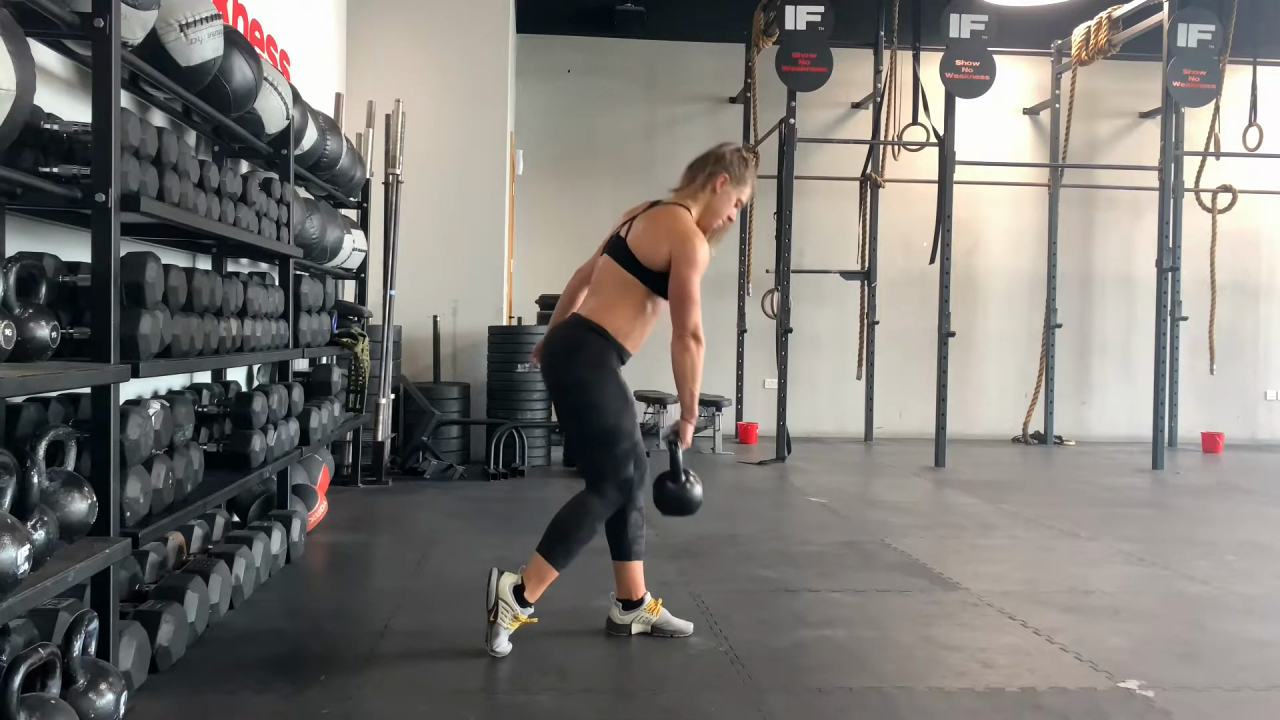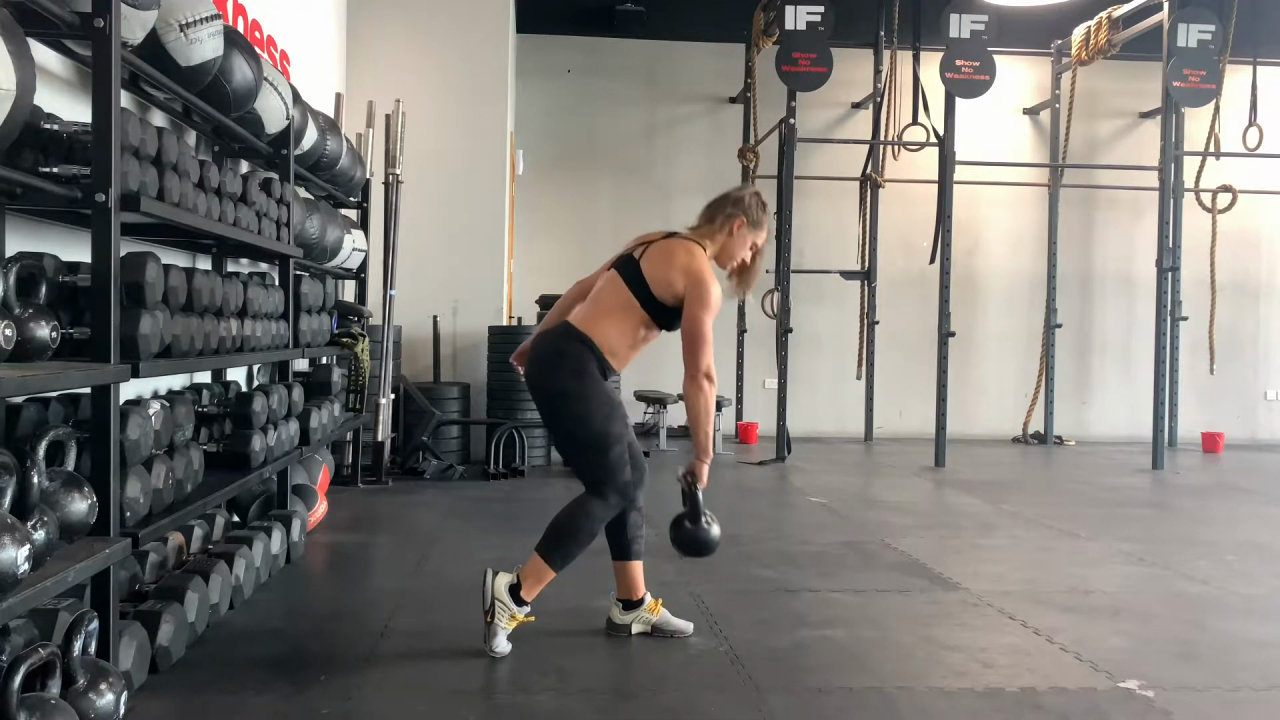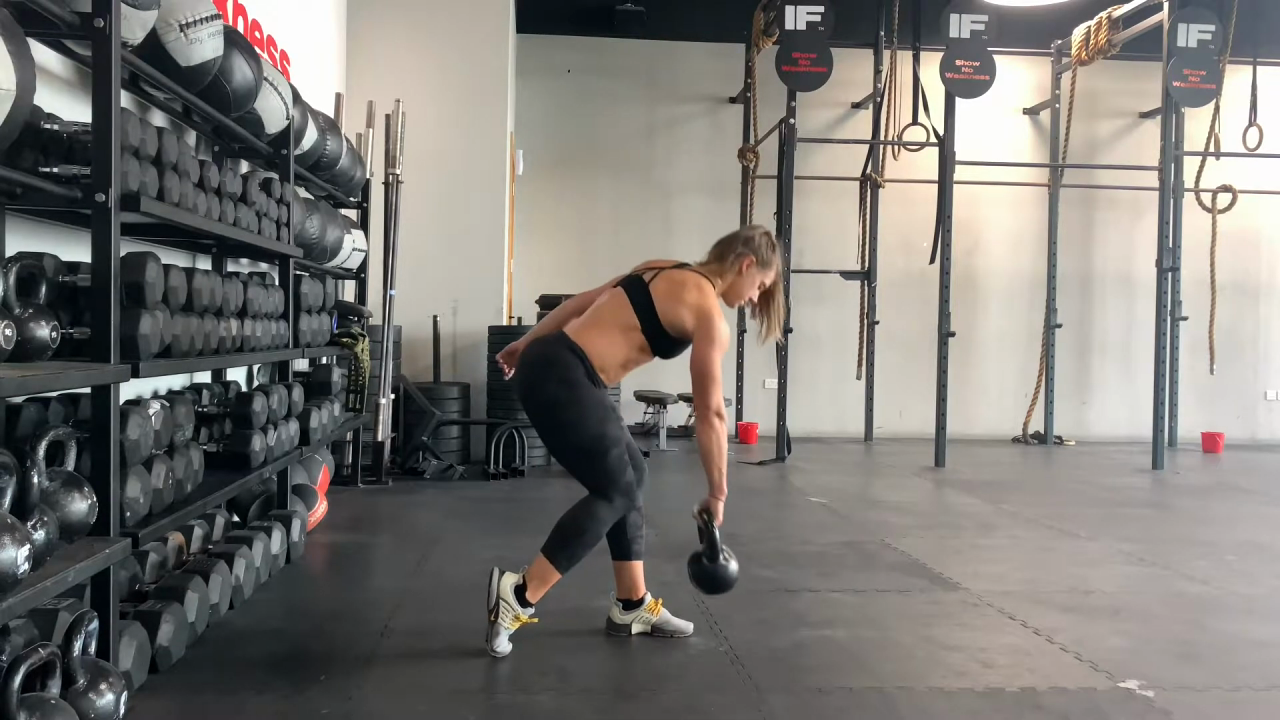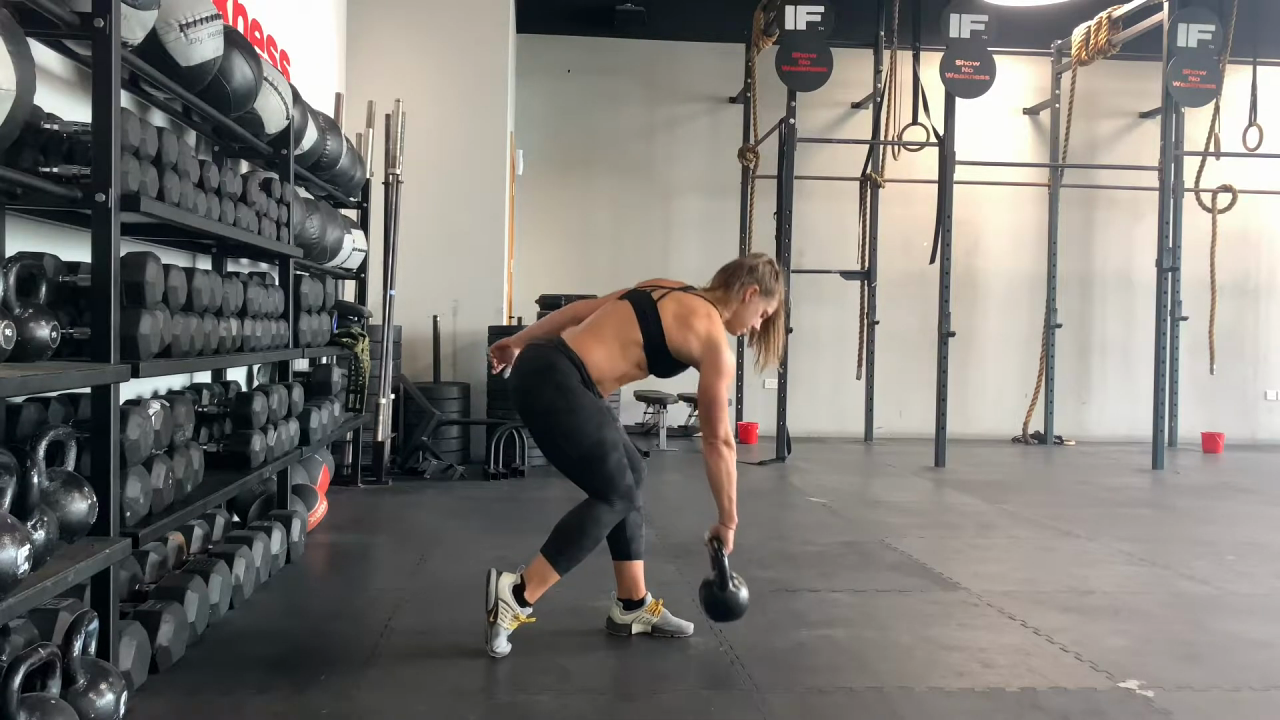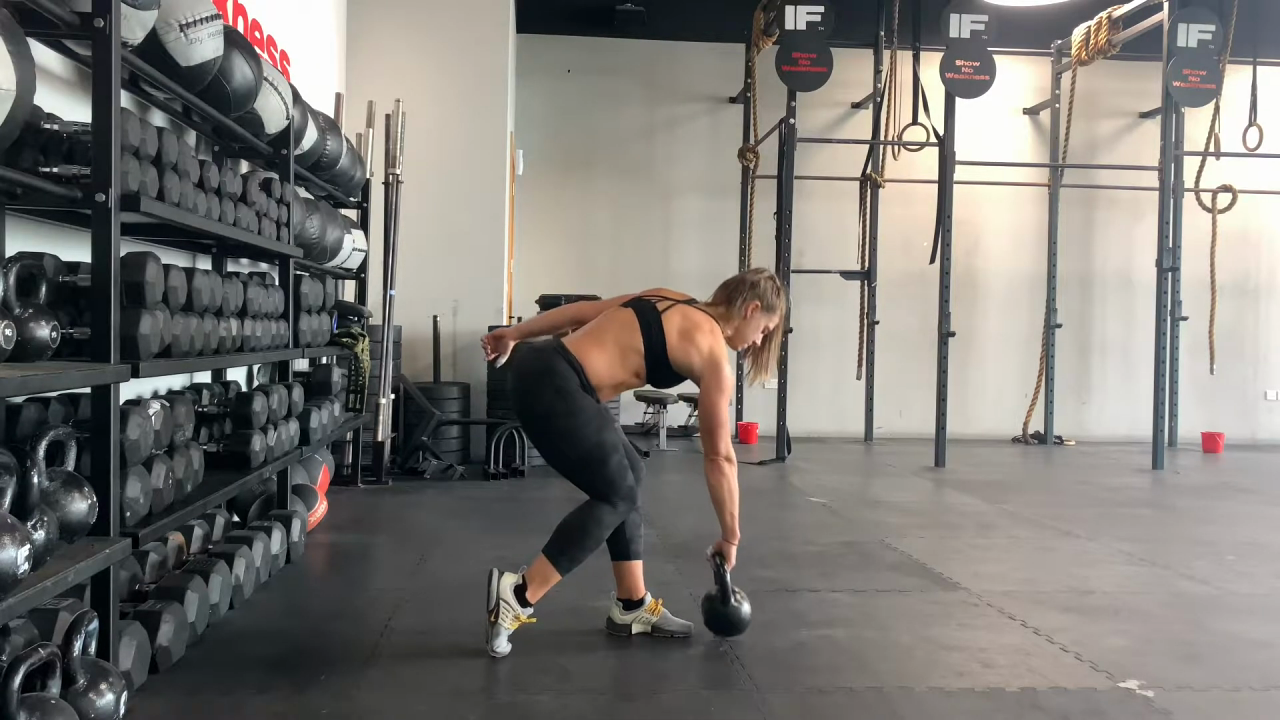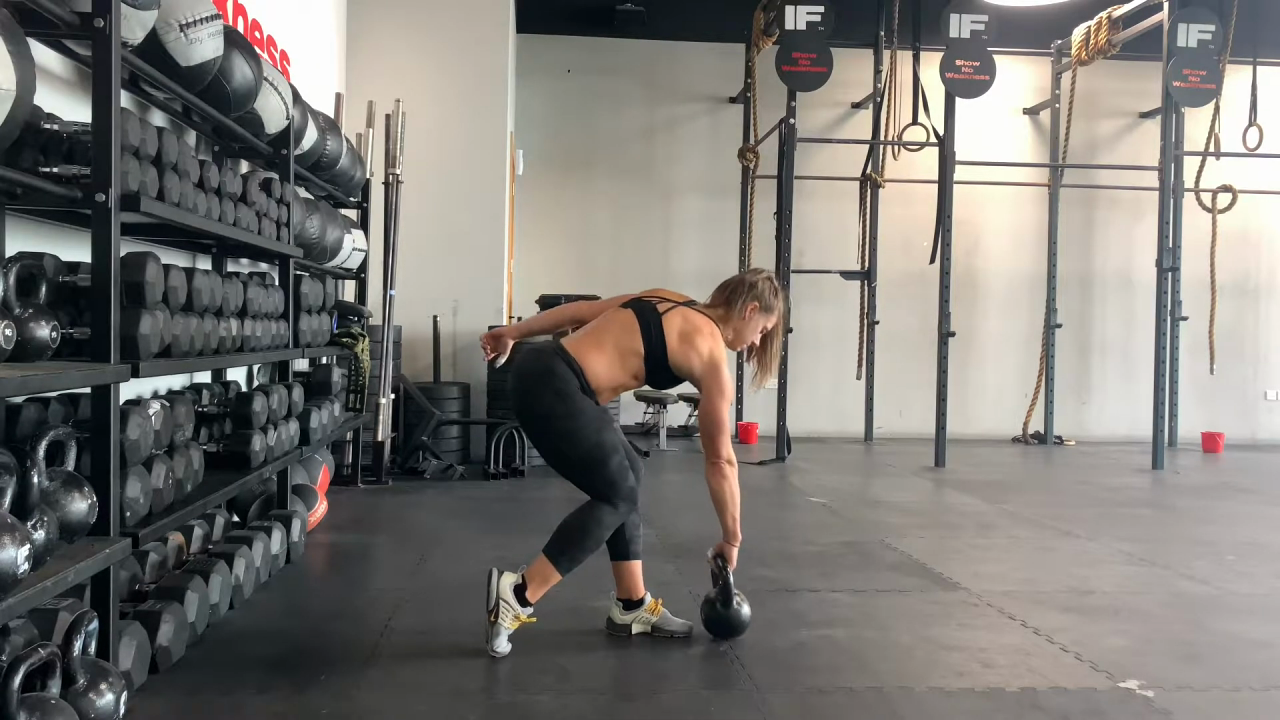
dt=0.2s
person 1, frame 1
left shoulder: (647, 213)
right shoulder: (688, 237)
left elbow: (584, 275)
right elbow: (688, 336)
left wrist: (552, 334)
right wrist: (688, 416)
left hip: (570, 347)
right hip: (587, 358)
left knee: (630, 475)
right knee: (609, 485)
left ankle: (632, 605)
right ankle: (516, 594)
person 1, frame 2
left shoulder: (659, 243)
right shoulder: (701, 276)
left elbow: (584, 287)
right elbow: (699, 376)
left wrist: (537, 340)
right wrist: (702, 458)
left hip: (555, 357)
right hip: (571, 369)
left knee: (630, 474)
right knee: (610, 489)
left ankle: (632, 605)
right ankle: (512, 594)
person 1, frame 3
left shoulder: (666, 272)
right shoulder: (708, 313)
left elbow: (582, 302)
right elbow: (710, 414)
left wrist: (524, 344)
right wrist: (717, 495)
left hip: (545, 362)
right hip: (559, 377)
left knee: (630, 474)
right knee: (614, 491)
left ankle: (632, 606)
right ankle: (517, 596)
person 1, frame 4
left shoulder: (669, 293)
right shoulder: (713, 341)
left elbow: (583, 309)
right elbow: (718, 442)
left wrist: (520, 341)
right wrist: (727, 521)
left hip: (543, 365)
right hip: (555, 382)
left knee: (629, 474)
right knee: (615, 495)
left ankle: (632, 605)
right ankle: (516, 595)
person 1, frame 5
left shoulder: (670, 303)
right shoulder: (713, 355)
left elbow: (584, 310)
right elbow: (719, 458)
left wrist: (514, 334)
right wrist: (730, 536)
left hip: (541, 365)
right hip: (552, 385)
left knee: (628, 475)
right knee: (616, 495)
left ankle: (632, 606)
right ankle: (517, 596)
person 1, frame 6
left shoulder: (669, 303)
right shoulder: (711, 357)
left elbow: (582, 310)
right elbow: (720, 461)
left wrist: (513, 332)
right wrist: (732, 539)
left hip: (542, 367)
right hip: (552, 387)
left knee: (626, 475)
right knee: (616, 496)
left ankle: (632, 606)
right ankle: (516, 595)
